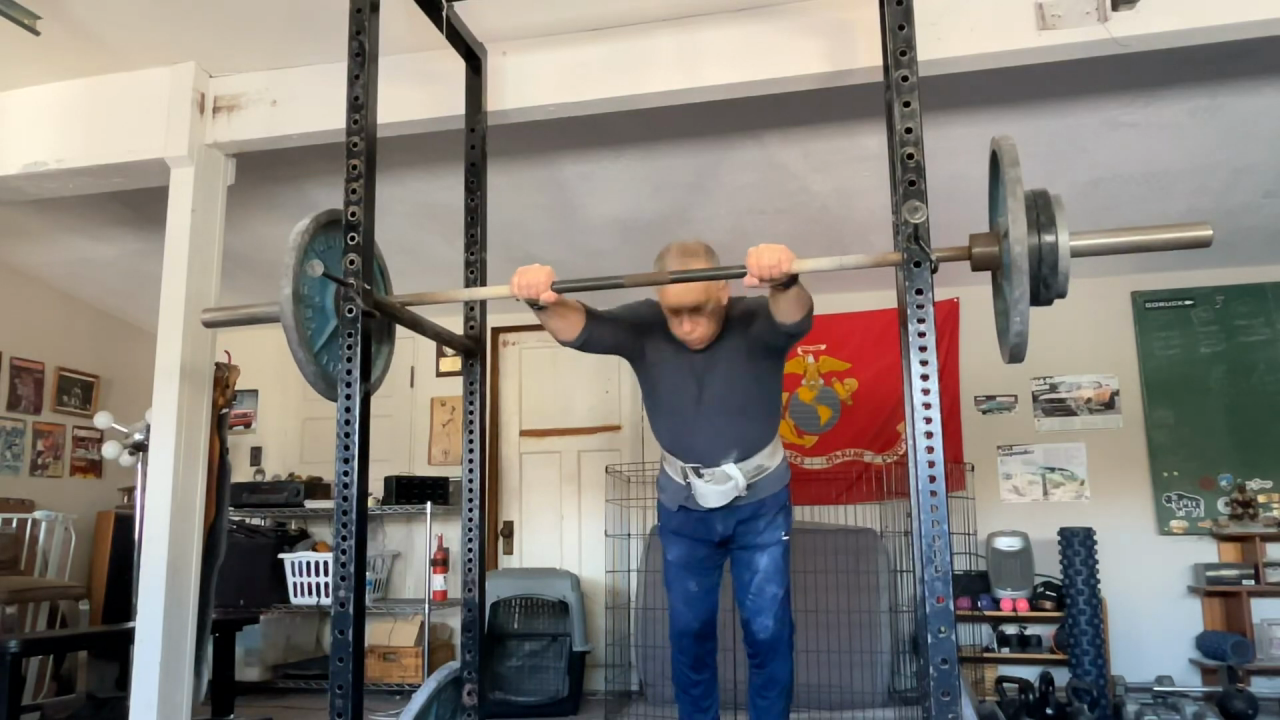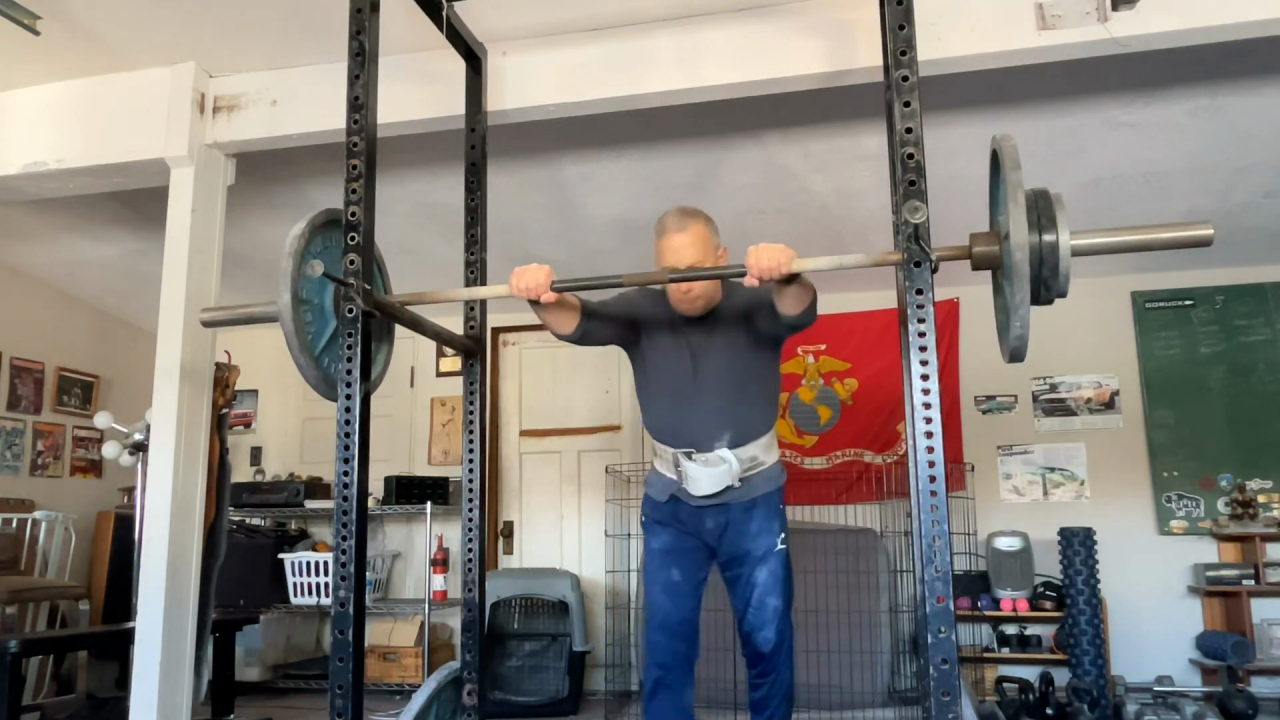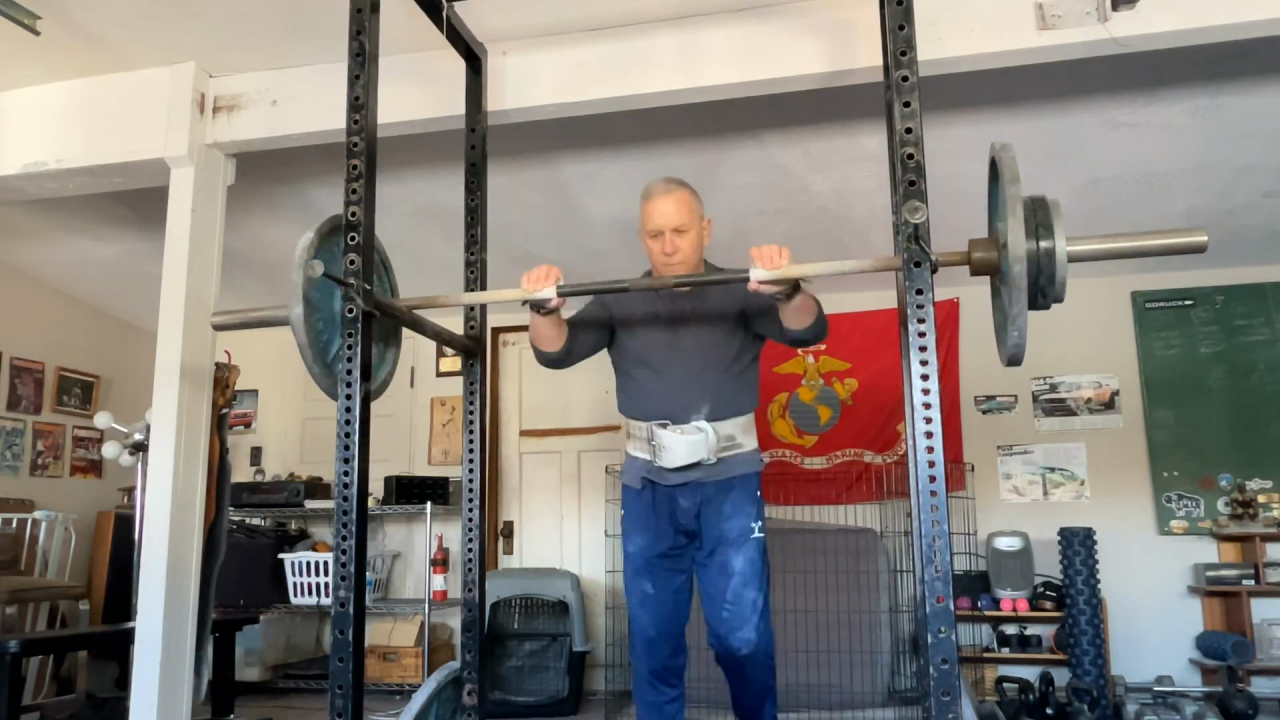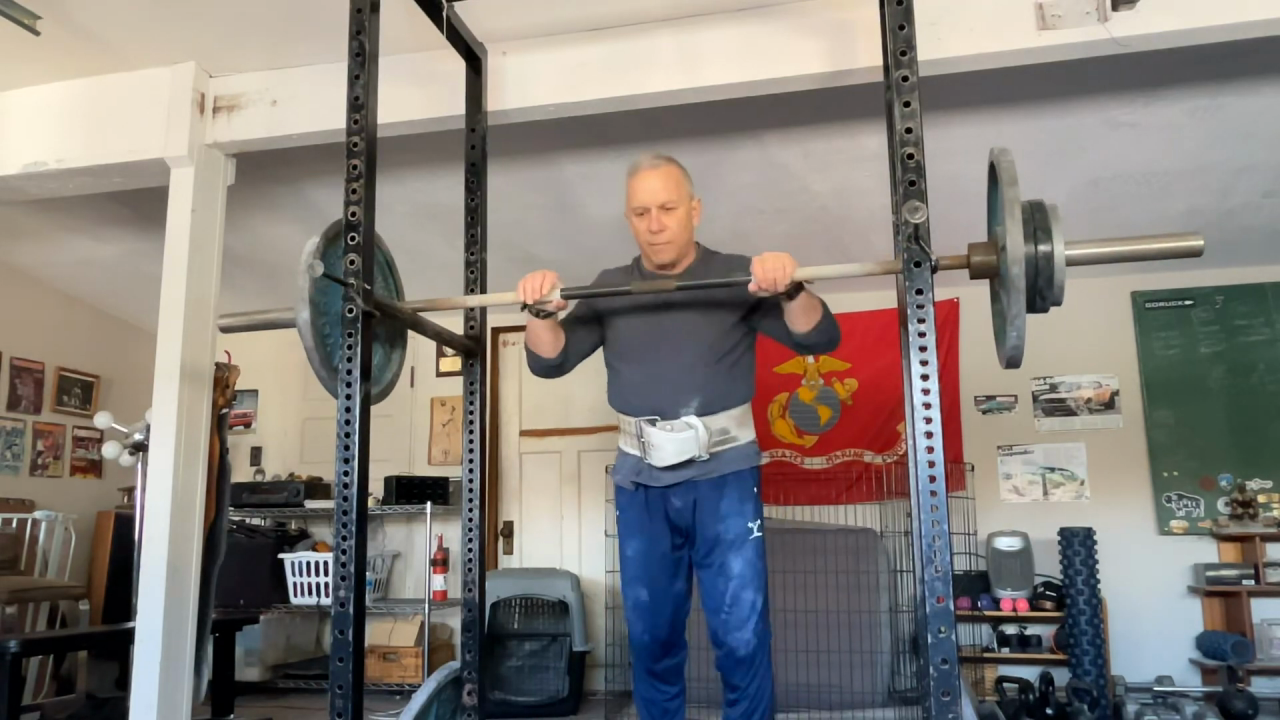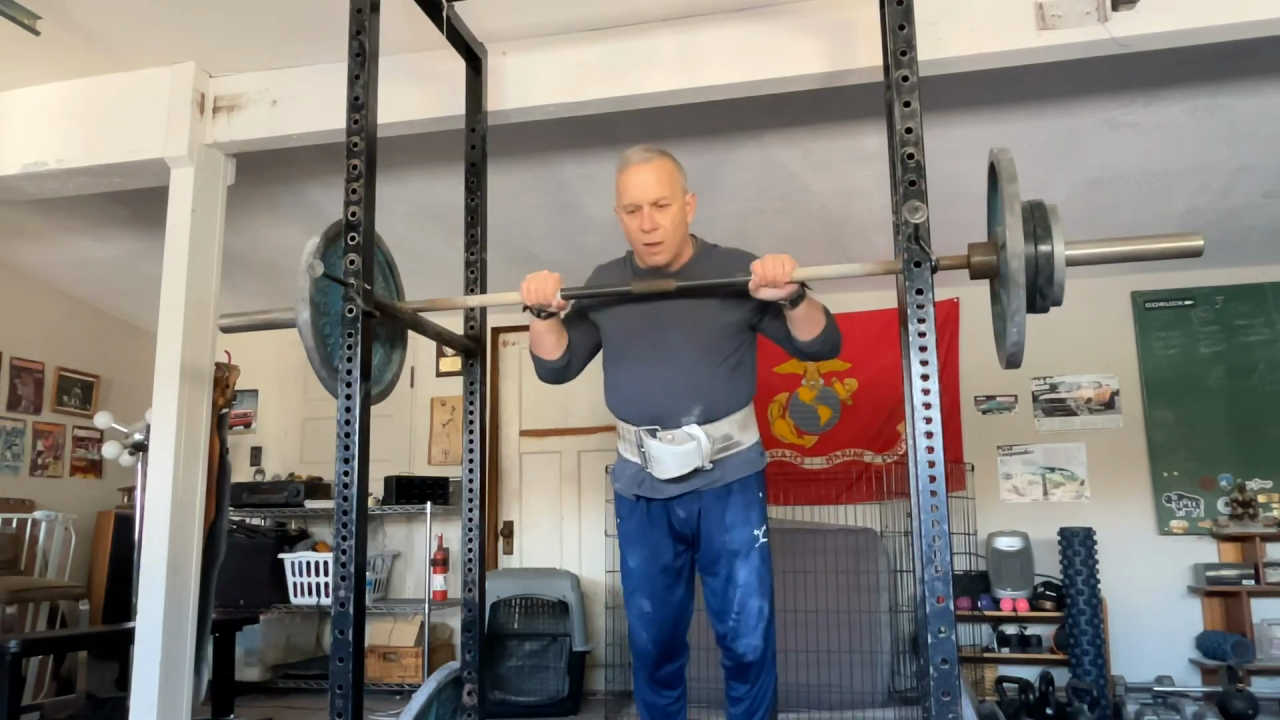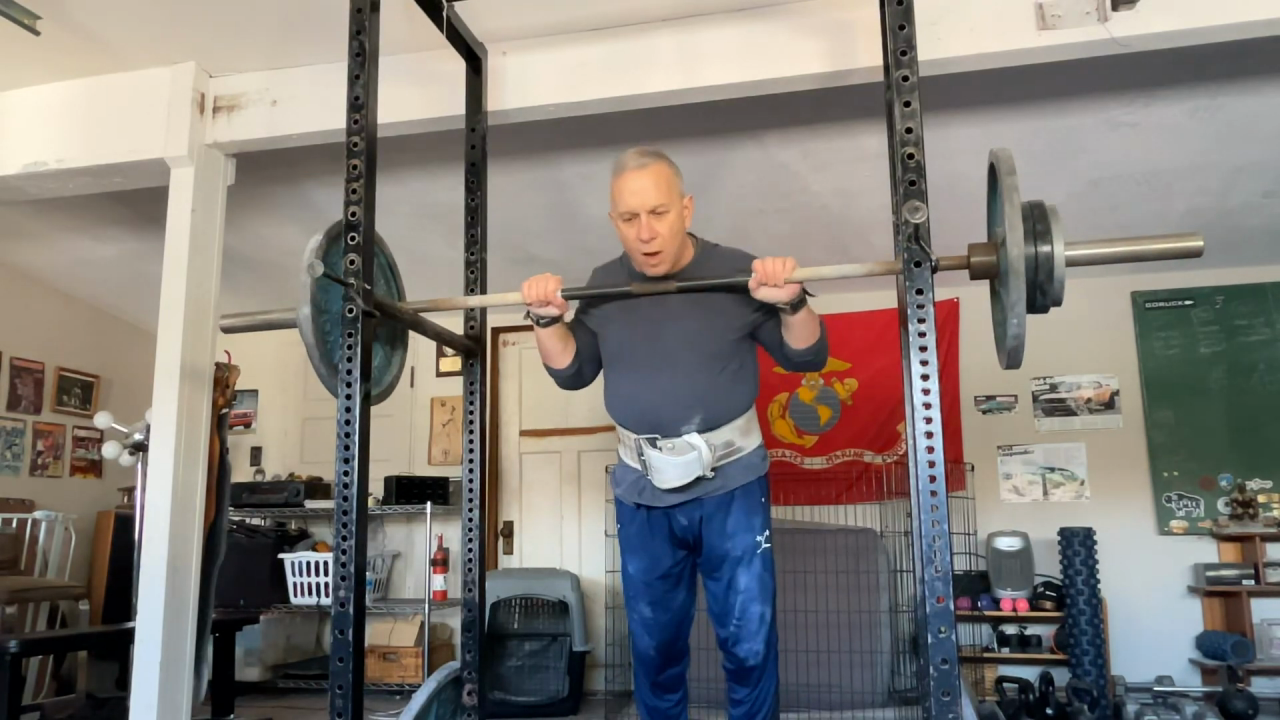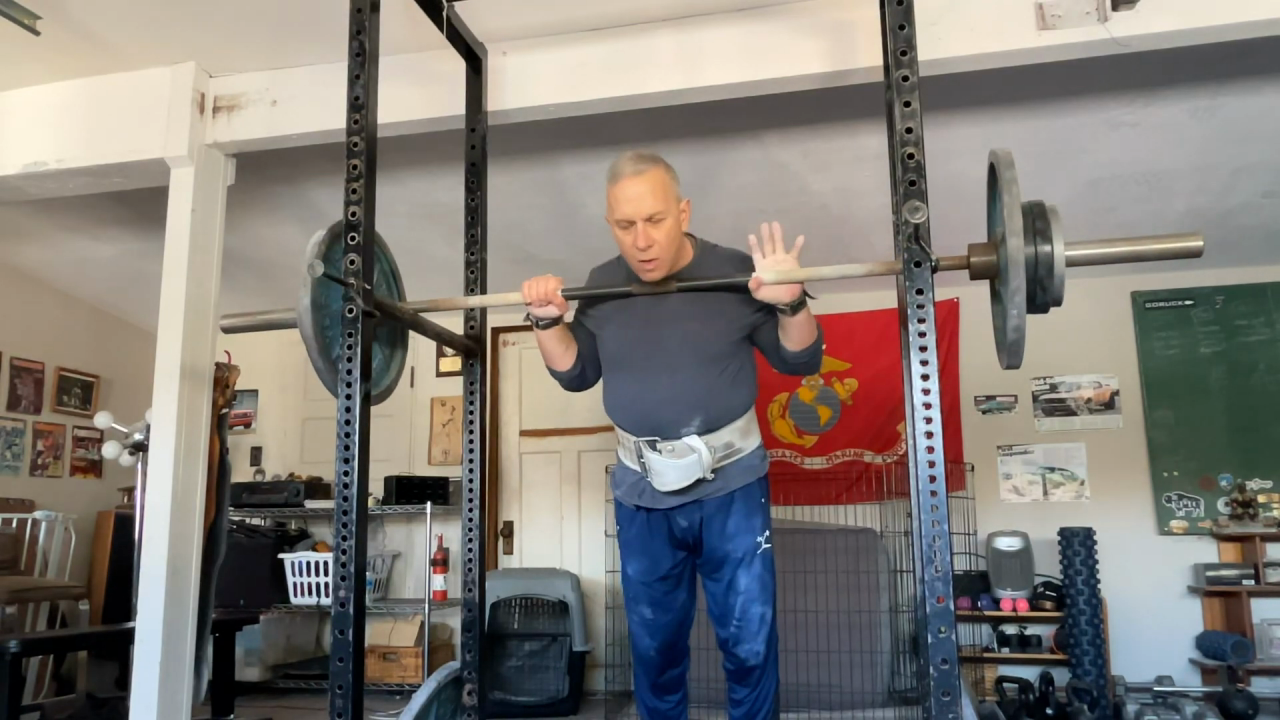
dt=0.3s
person 1, frame 1
left shoulder: (756, 321)
right shoulder: (643, 325)
left elbow: (795, 316)
right elbow: (579, 328)
left wrist: (782, 282)
right wrist: (546, 302)
left hip: (758, 500)
right hip: (683, 505)
left knee: (766, 625)
right knee: (690, 627)
person 1, frame 2
left shoulder: (754, 305)
right shoulder: (641, 311)
left elbow: (799, 311)
right elbow: (578, 321)
left wrist: (784, 278)
right wrist: (544, 298)
left hip: (752, 498)
right hip: (671, 503)
left knee: (765, 635)
right knee: (665, 636)
person 1, frame 3
left shoulder: (740, 294)
right shoulder: (620, 302)
left elbow: (809, 330)
right elbow: (555, 352)
left wrist: (785, 288)
right wrist: (542, 307)
left hip: (727, 479)
right hip: (648, 486)
left knee: (740, 633)
right knee: (653, 635)
person 1, frame 4
left shoulder: (737, 277)
right shoulder: (609, 290)
left elbow: (820, 337)
right elbow: (548, 360)
left wrist: (790, 290)
right wrist: (541, 310)
left hip: (724, 474)
right hip: (641, 481)
left knee: (739, 635)
right knee: (650, 635)
person 1, frame 5
left shoulder: (736, 272)
right shoulder: (605, 283)
left elbow: (822, 345)
right elbow: (556, 367)
left wrist: (791, 296)
right wrist: (544, 312)
left hip: (728, 479)
right hip: (641, 485)
left knee: (746, 636)
right knee: (653, 639)
person 1, frame 6
left shoulder: (737, 273)
right shoulder: (604, 285)
left elbow: (809, 357)
right elbow: (572, 372)
left wrist: (790, 302)
right wrist: (546, 319)
left hip: (730, 483)
right hip: (643, 490)
left knee: (748, 640)
right knee: (654, 642)
person 1, frame 7
left shoulder: (737, 274)
right shoulder: (603, 286)
left elbow: (802, 361)
right elbow: (576, 374)
left wrist: (790, 304)
right wrist: (547, 320)
left hip: (731, 484)
right hip: (642, 492)
left knee: (750, 640)
right knee: (654, 643)
